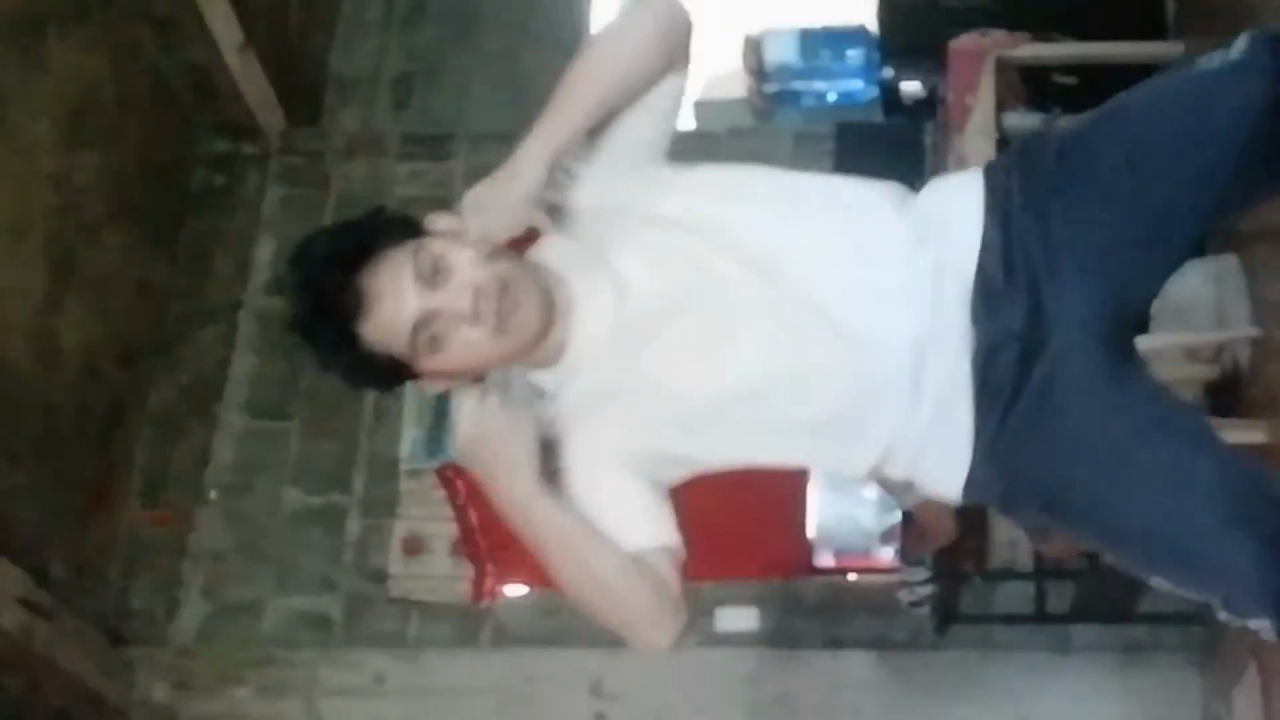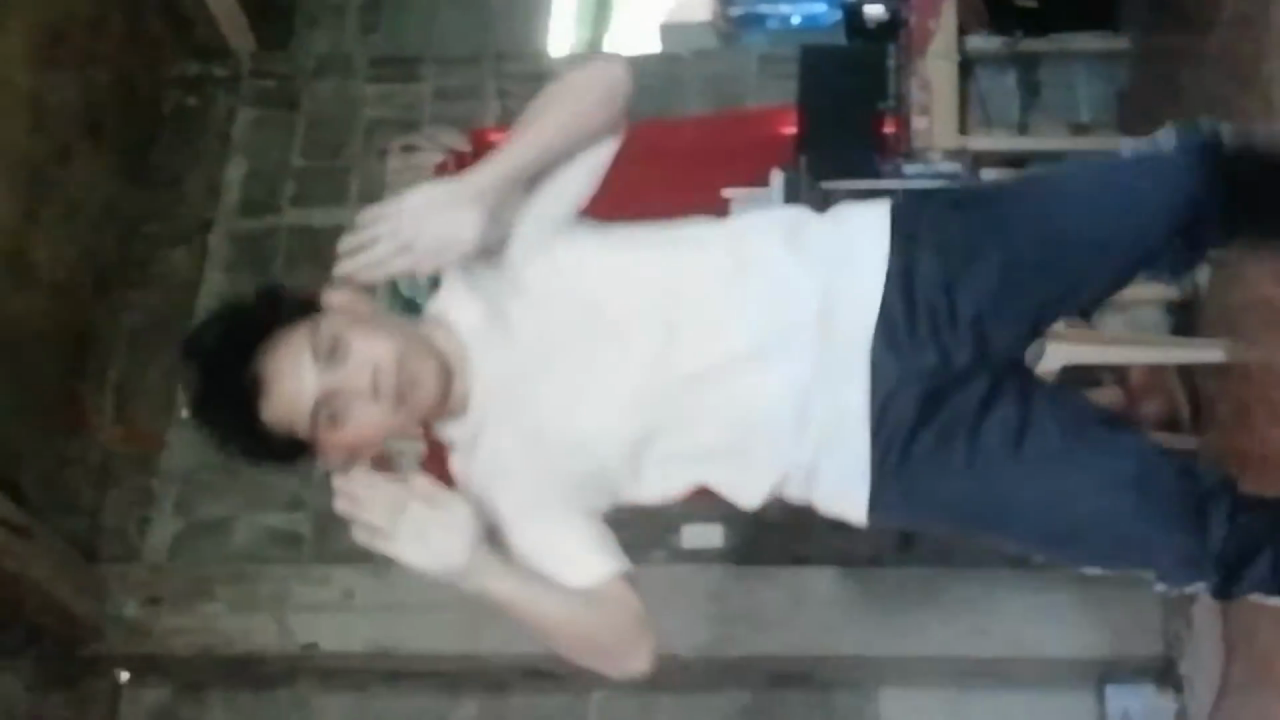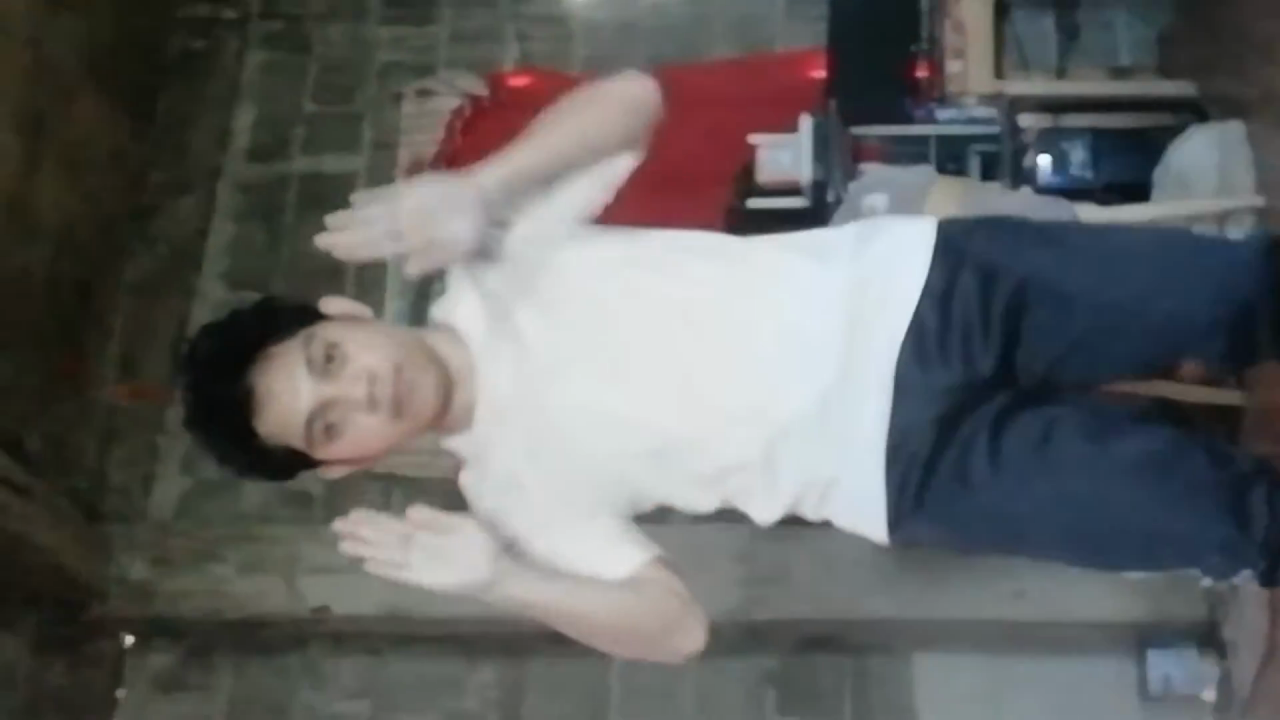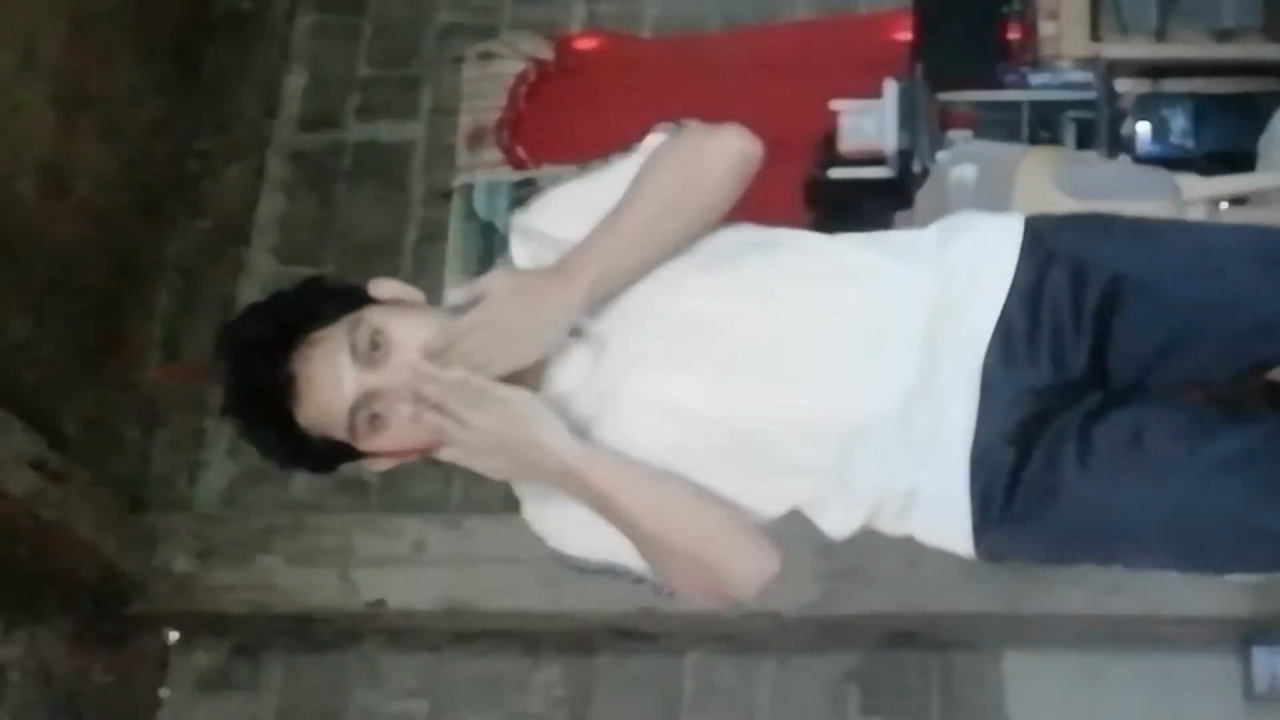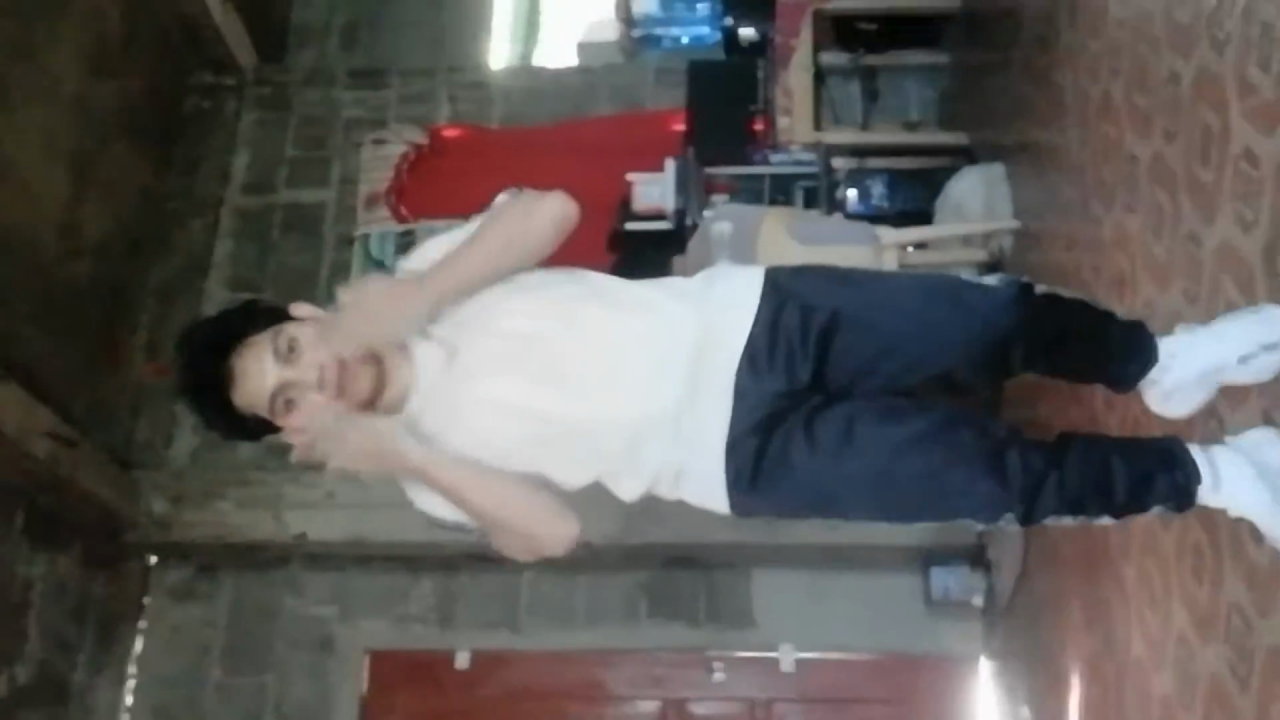
dt=0.2s
person 1, frame 1
left shoulder: (596, 206)
right shoulder: (595, 429)
right elbow: (654, 617)
left wrist: (529, 160)
right wrist: (511, 487)
right hip: (992, 419)
person 1, frame 2
left shoulder: (489, 259)
right shoulder: (500, 471)
left elbow: (607, 81)
right elbow: (626, 640)
left wrist: (483, 190)
right wrist: (473, 567)
left hip: (883, 267)
right hip: (884, 445)
left knee: (1188, 187)
person 1, frame 3
left shoulder: (493, 266)
right shoulder: (512, 483)
left elbow: (631, 98)
right elbow: (672, 624)
left wrist: (472, 191)
right wrist: (492, 579)
left hip: (907, 280)
right hip: (906, 459)
person 1, frame 4
left shoulder: (545, 241)
right shoulder: (564, 492)
left elbow: (724, 149)
right elbow: (742, 563)
left wrist: (560, 294)
right wrist: (560, 457)
person 1, frame 5
left shoulder: (426, 267)
right shoulder: (433, 463)
left elbow: (549, 208)
right elbow: (551, 528)
left wrist: (407, 299)
right wrist: (403, 456)
left hip: (743, 318)
right hip: (743, 455)
left knee: (1000, 317)
right knee: (994, 478)
left ankle: (1159, 360)
